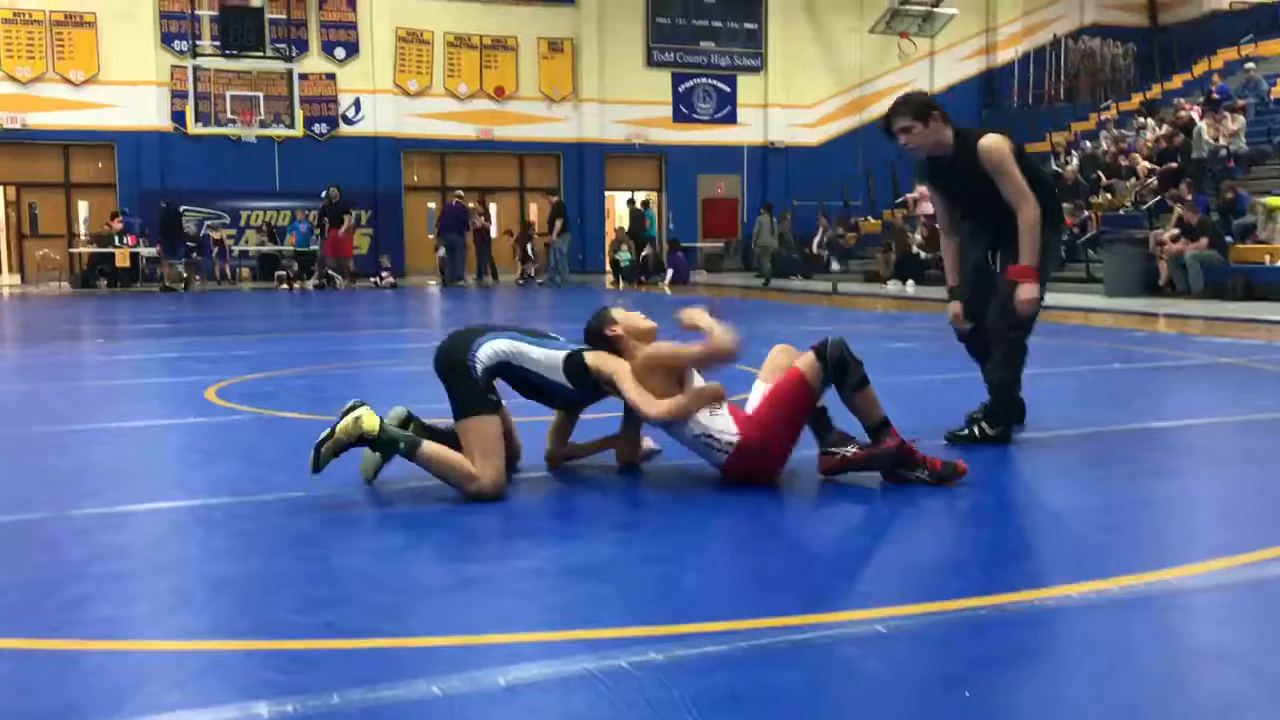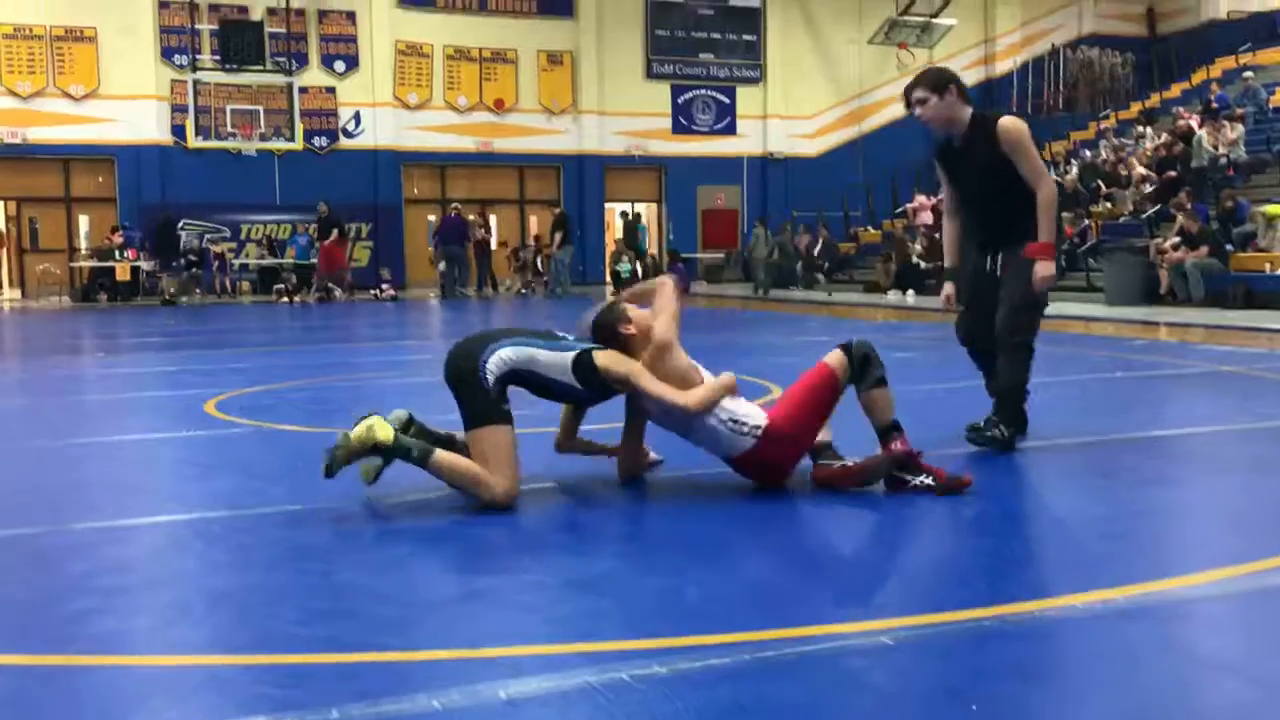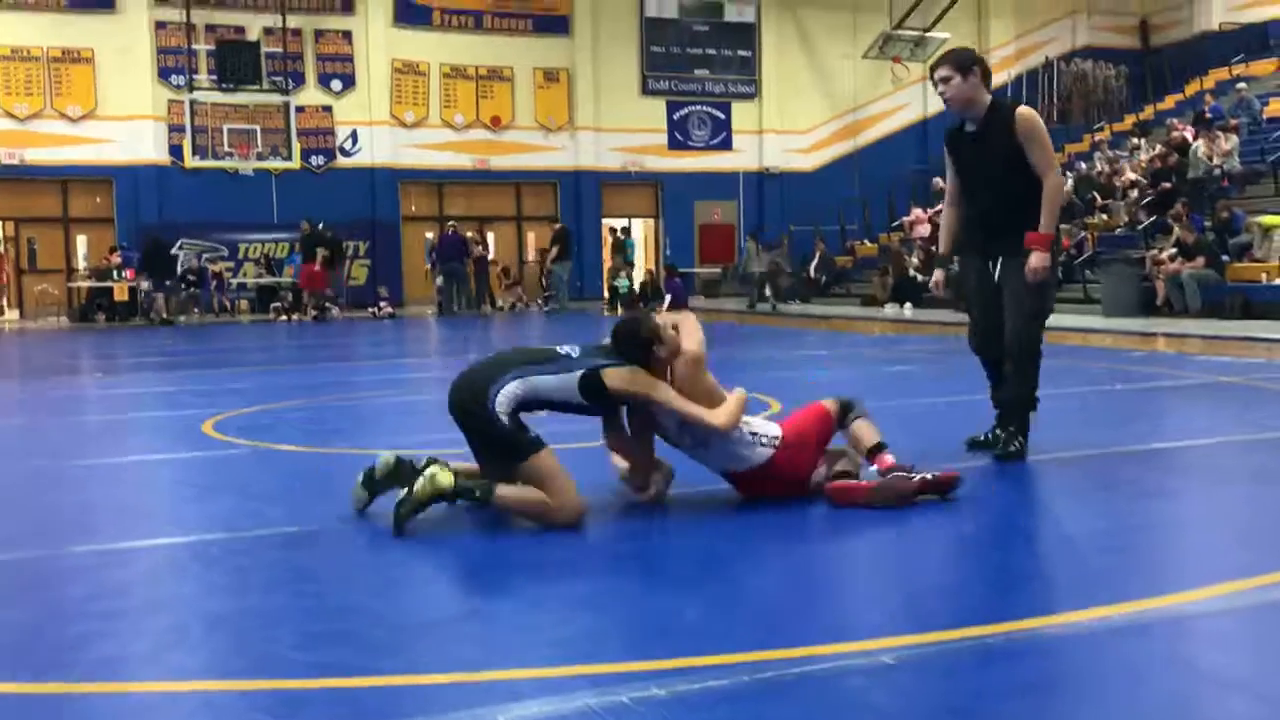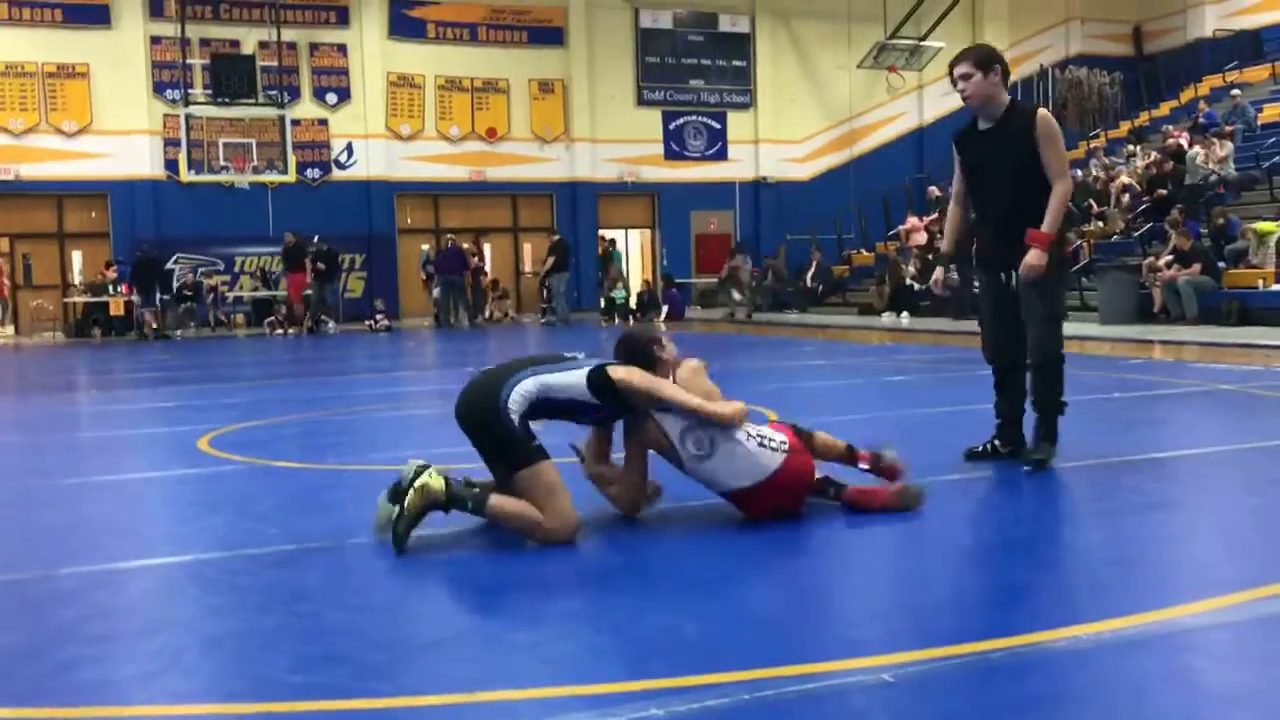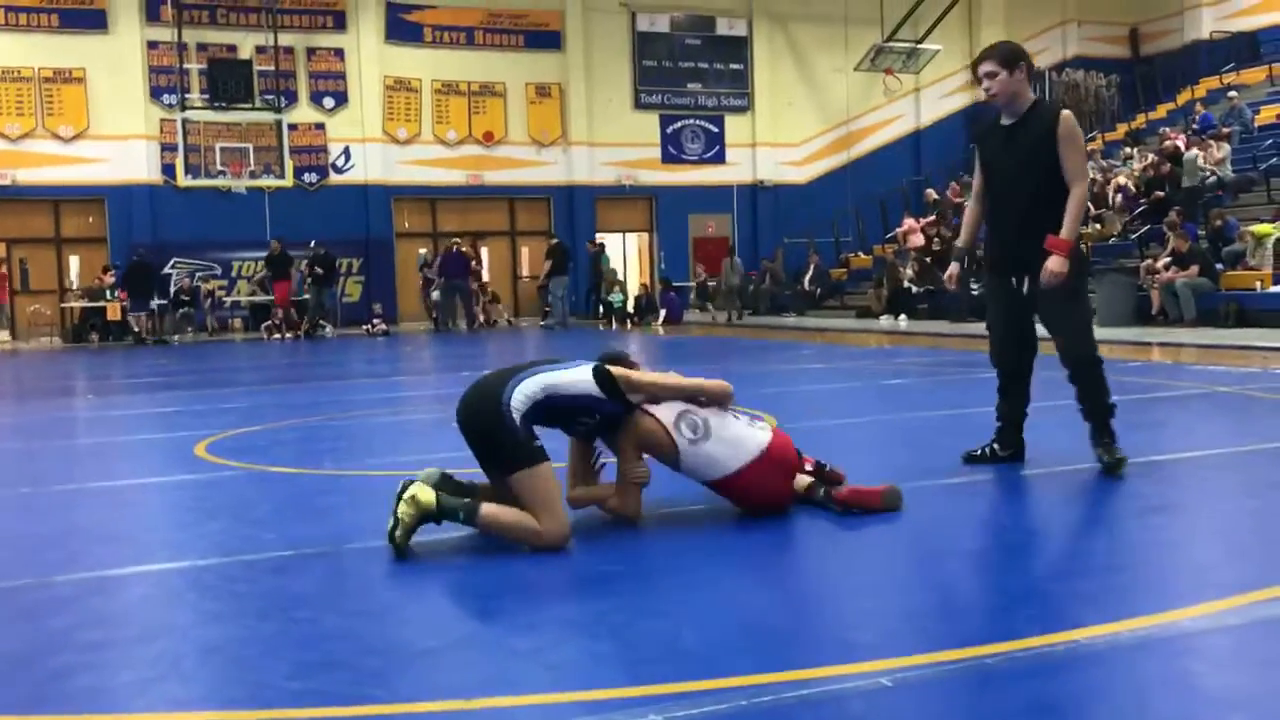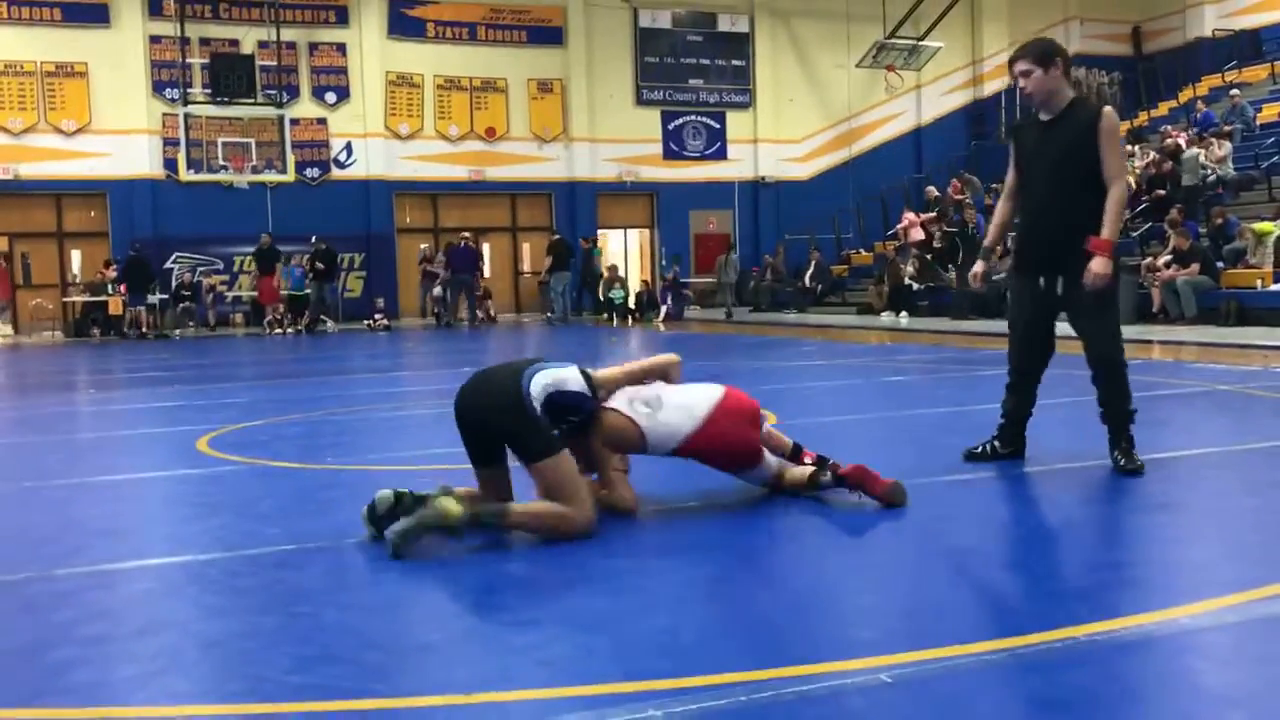
dt=0.2s
person 1, frame 1
left shoulder: (986, 147)
right shoulder: (934, 169)
left elbow: (1029, 208)
right elbow: (950, 234)
left wrist: (1027, 277)
right wrist: (955, 293)
left hip: (1034, 230)
right hip: (993, 237)
left knee: (1006, 323)
right knee: (969, 322)
left ankle: (997, 420)
right ankle: (1006, 402)
person 1, frame 2
left shoulder: (1004, 128)
right shoulder: (944, 153)
left elbow: (1045, 186)
right elbow: (952, 216)
left wrist: (1045, 255)
right wrist: (951, 277)
left hip: (1027, 240)
right hip: (984, 243)
left knee: (1012, 328)
right knee: (972, 329)
left ankle: (1008, 420)
right ankle: (1008, 407)
person 1, frame 3
left shoulder: (1020, 118)
right shoulder: (954, 139)
left elbow: (1053, 179)
right elbow: (953, 204)
left wrist: (1042, 245)
right wrist: (942, 262)
left hip: (1025, 249)
right hip: (981, 252)
left knee: (1020, 339)
right knee: (985, 341)
left ankle: (1018, 427)
right ankle: (1006, 421)
person 1, frame 4
left shoulder: (1036, 120)
right shoulder: (963, 139)
left elbow: (1062, 184)
right elbow: (959, 202)
left wrist: (1042, 243)
right wrist: (944, 260)
left hip: (1038, 255)
right hip: (992, 260)
left knee: (1043, 348)
right knee: (1000, 353)
left ankle: (1046, 433)
right ankle: (1008, 434)
person 1, frame 5
left shoulder: (1059, 121)
right shoulder: (986, 137)
left elbow: (1079, 188)
right elbow: (978, 200)
left wrist: (1061, 250)
right wrist: (959, 255)
left hip: (1054, 261)
right hip: (1003, 266)
left knee: (1079, 352)
right knee: (1008, 359)
left ankle: (1103, 437)
right ankle: (1009, 438)
person 1, frame 6
left shoulder: (1098, 118)
right shoulder: (1022, 133)
left elbow: (1117, 187)
right elbow: (1010, 197)
left wrist: (1103, 250)
right wrist: (986, 253)
left hip: (1083, 263)
right hip: (1031, 266)
left knee: (1106, 357)
right knee: (1024, 358)
left ankle: (1121, 442)
right ankle: (1010, 437)
person 2, frame 1
left shoulder: (580, 387)
right shoulder: (612, 366)
left elbow: (554, 454)
right elbow: (656, 413)
left wrist: (617, 442)
right wrist: (706, 393)
left hip: (468, 352)
right hip: (471, 356)
left knee: (509, 456)
right knee: (486, 482)
left ankle: (412, 428)
right ankle: (371, 429)
person 2, frame 2
left shoulder: (591, 371)
right shoulder: (625, 366)
left elbow: (564, 443)
right elbow: (690, 404)
left wrist: (622, 453)
right wrist: (724, 383)
left hip: (477, 354)
right hip: (482, 363)
left knee: (500, 463)
right knee: (499, 492)
left ankle: (410, 432)
right ankle: (384, 437)
person 2, frame 3
left shoulder: (607, 358)
right shoulder: (635, 379)
left elbow: (615, 438)
right elbow: (719, 422)
left wrist: (648, 468)
right wrist: (737, 397)
left hip: (473, 385)
right hip: (489, 399)
left knee: (502, 481)
right knee: (567, 511)
left ankle: (404, 470)
right ankle: (448, 483)
person 2, frame 4
left shoulder: (609, 382)
right shoulder: (635, 380)
right elbow: (722, 415)
right wrist: (739, 409)
left hip: (481, 394)
right hip: (499, 403)
left knee: (518, 499)
right knee: (560, 527)
left ankle: (426, 484)
right ankle: (441, 490)
person 2, frame 5
left shoulder: (596, 416)
right shoulder: (627, 382)
right elbow: (722, 389)
left wrist: (627, 476)
right wrist: (715, 405)
left hip: (480, 399)
right hip: (501, 406)
left knee: (517, 503)
right knee: (553, 533)
left ankle: (442, 489)
right ankle: (431, 502)
person 2, frame 6
right shoulder: (594, 384)
right elbow: (669, 361)
left hip: (471, 393)
right hip: (511, 400)
left knee: (494, 500)
right knee: (580, 520)
left ankle: (403, 501)
right ankle: (453, 512)
person 3, frame 1
left shoulder: (631, 378)
right shoulder: (652, 357)
left elbow: (626, 455)
right elbow: (728, 347)
right wrist: (702, 320)
left hip: (742, 441)
right hip: (752, 453)
left knee: (786, 354)
right knee: (832, 353)
left ankle: (833, 447)
right ankle: (899, 457)
person 3, frame 2
left shoulder: (635, 388)
right shoulder: (661, 352)
left elbow: (629, 470)
right elbow: (665, 284)
right wrist: (622, 299)
left hip: (750, 462)
right hip: (769, 440)
right knee: (857, 354)
left ankle: (826, 463)
right ankle: (901, 462)
person 3, frame 3
left shoulder: (641, 407)
right shoulder: (689, 365)
left elbow: (641, 486)
right elbow: (686, 319)
left hip: (754, 485)
right hip: (782, 456)
right knee: (841, 406)
left ankle: (835, 478)
right ankle: (891, 469)
person 3, frame 4
left shoulder: (637, 423)
right shoulder: (689, 374)
left elbow: (631, 503)
left hip: (756, 503)
right hip: (787, 467)
right knee: (794, 432)
left ankle: (831, 488)
right ankle: (868, 460)
person 3, frame 5
left shoulder: (627, 430)
left elbow: (629, 509)
left hip: (747, 487)
right hip: (776, 447)
left ankle: (827, 494)
right ankle: (811, 468)
person 3, frame 6
left shoulder: (598, 434)
right shoulder: (623, 390)
left elbow: (625, 502)
left hip: (719, 441)
right hip: (730, 399)
left knee: (775, 476)
left ankle: (835, 477)
right ankle: (809, 459)
